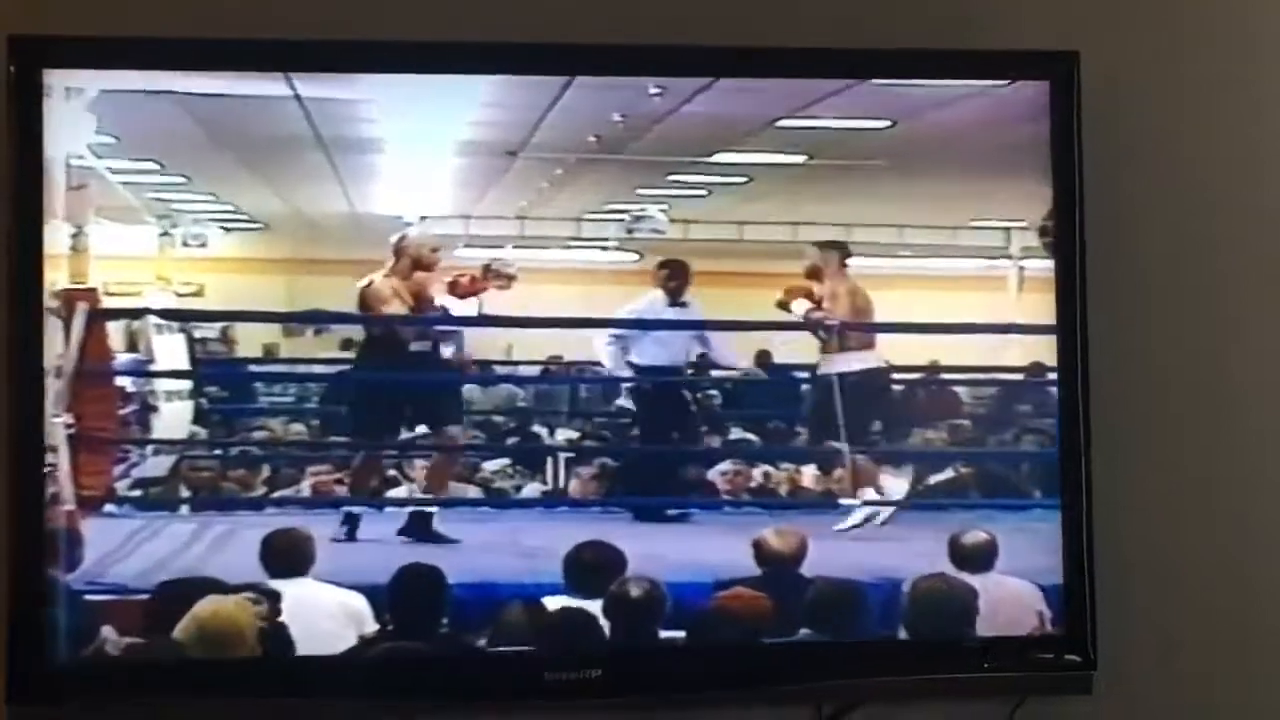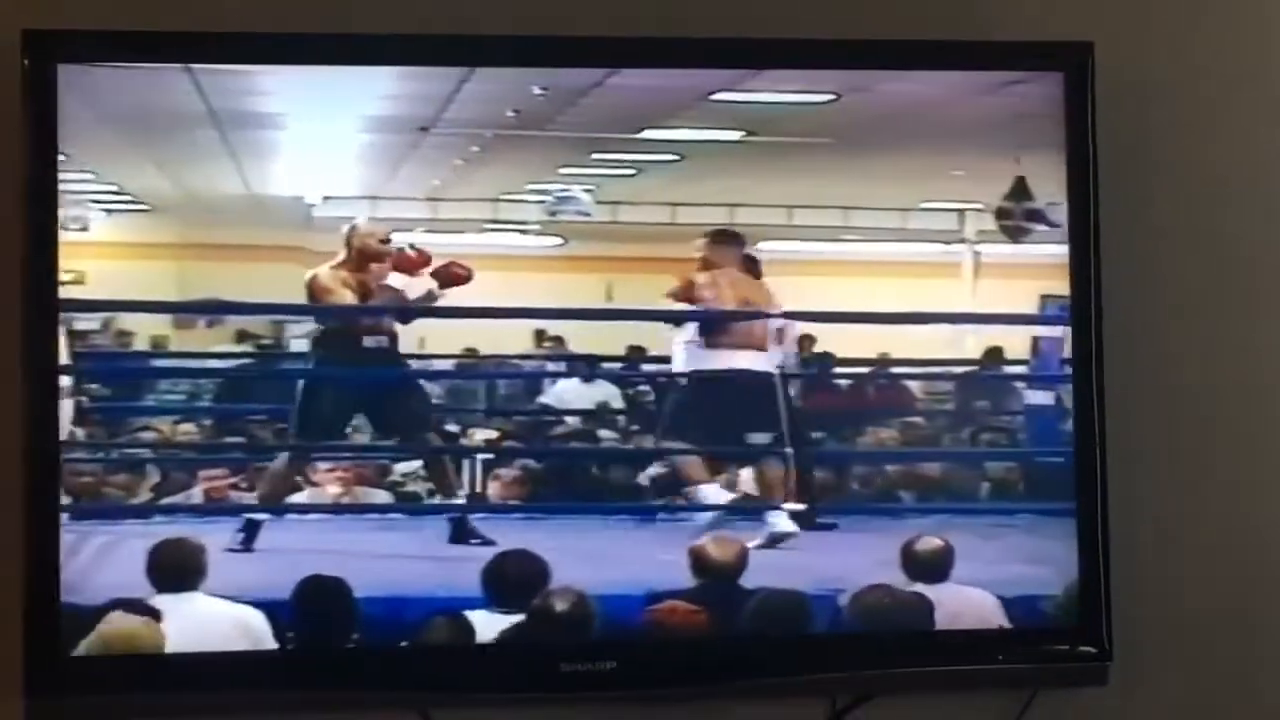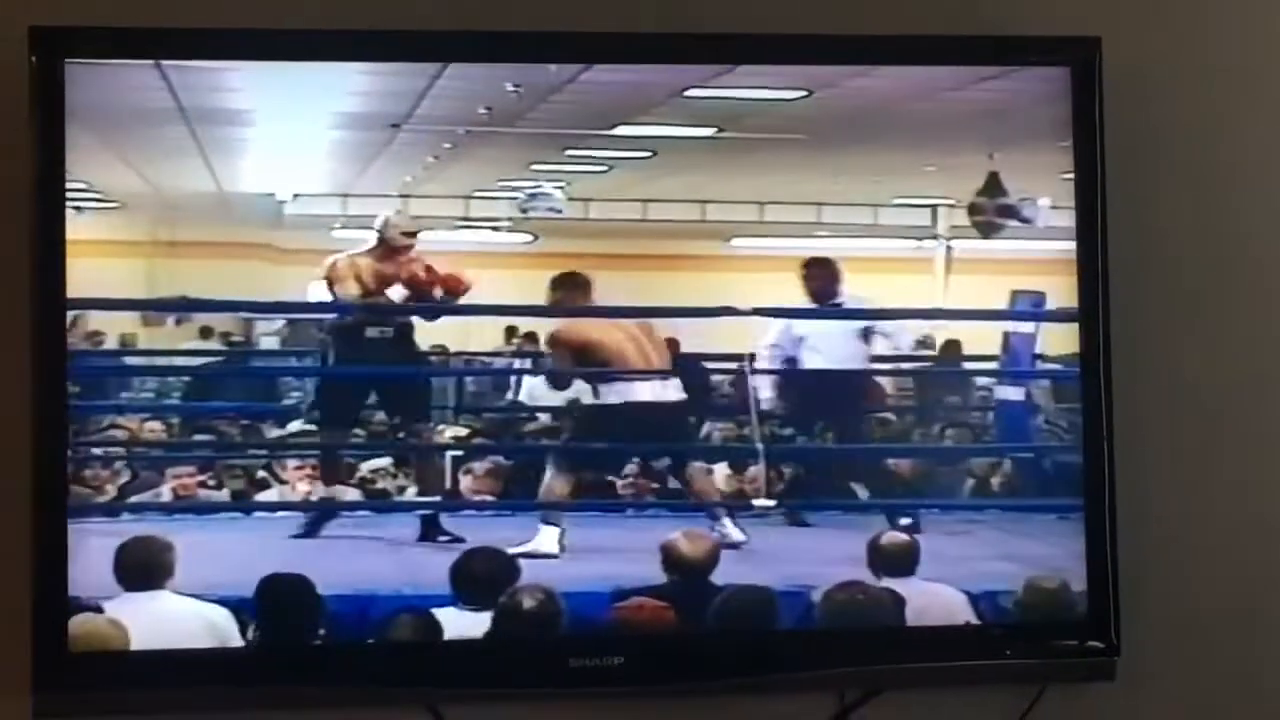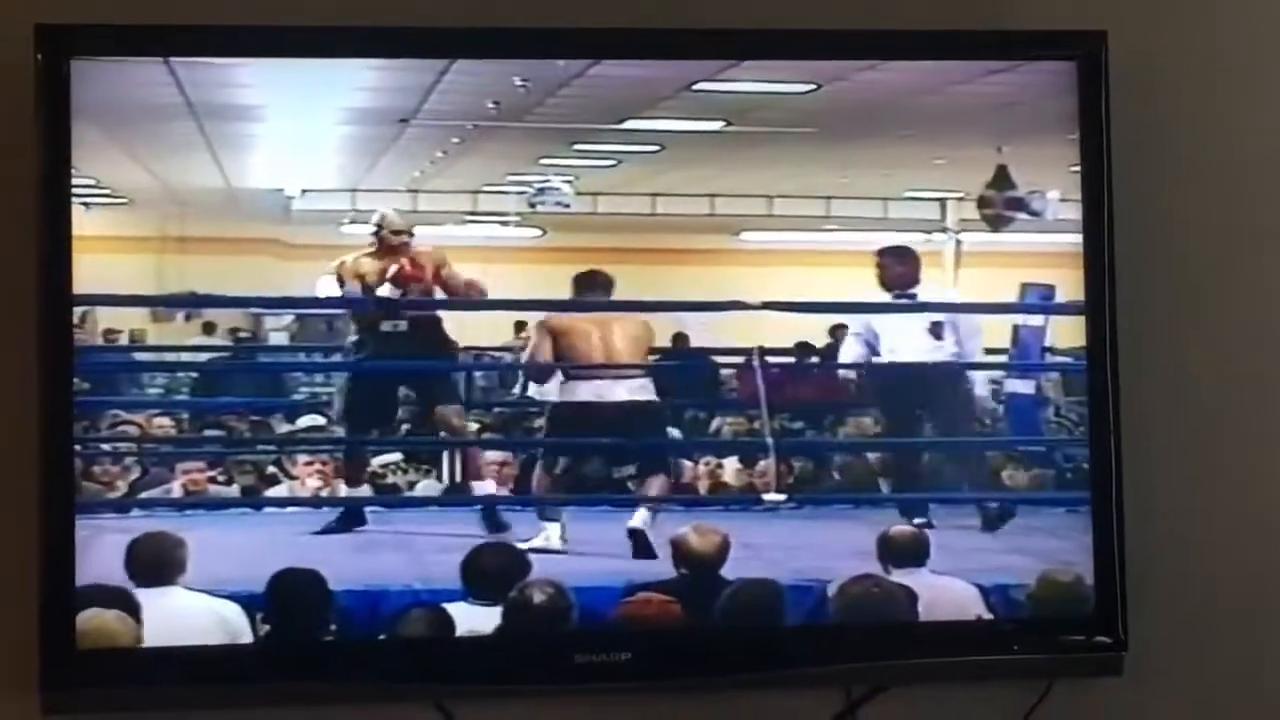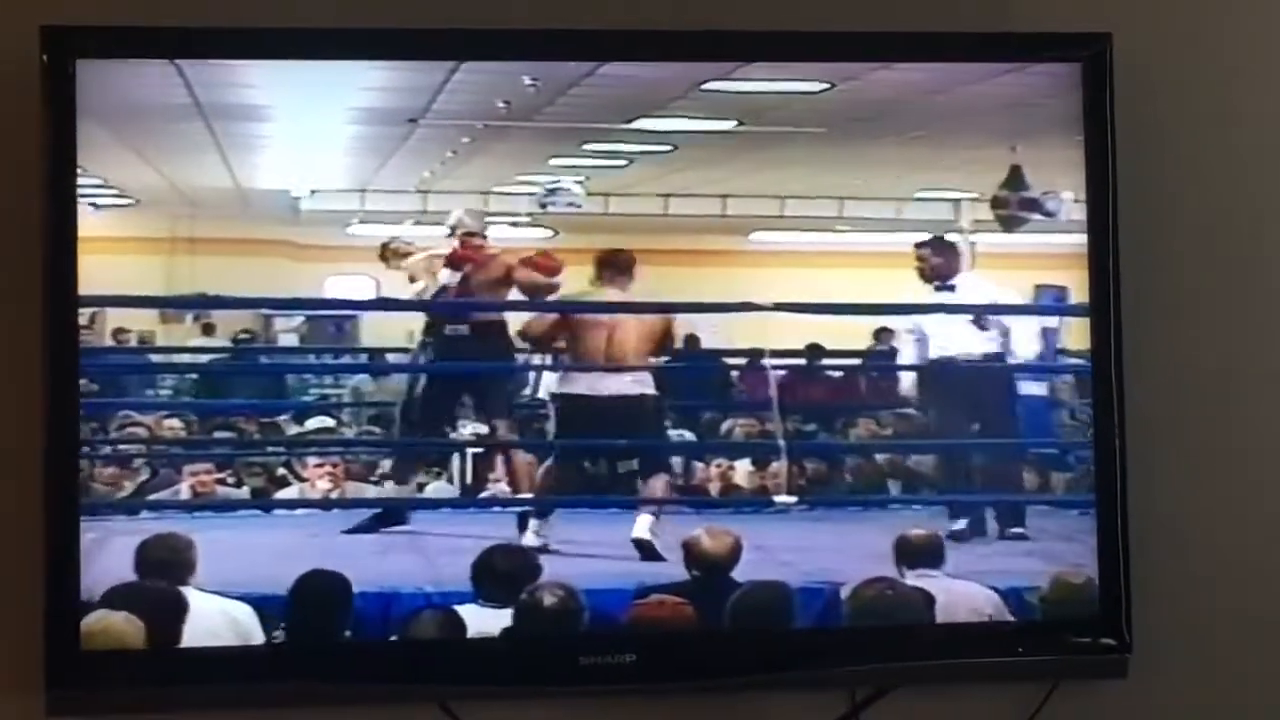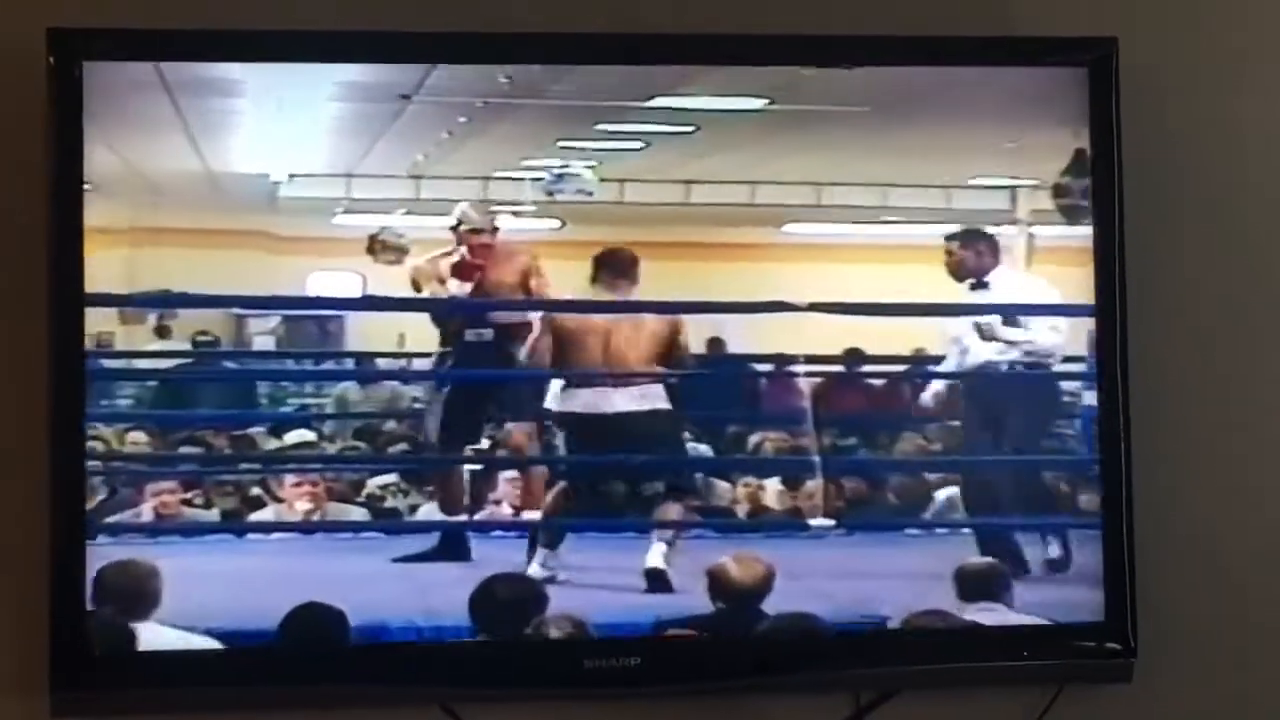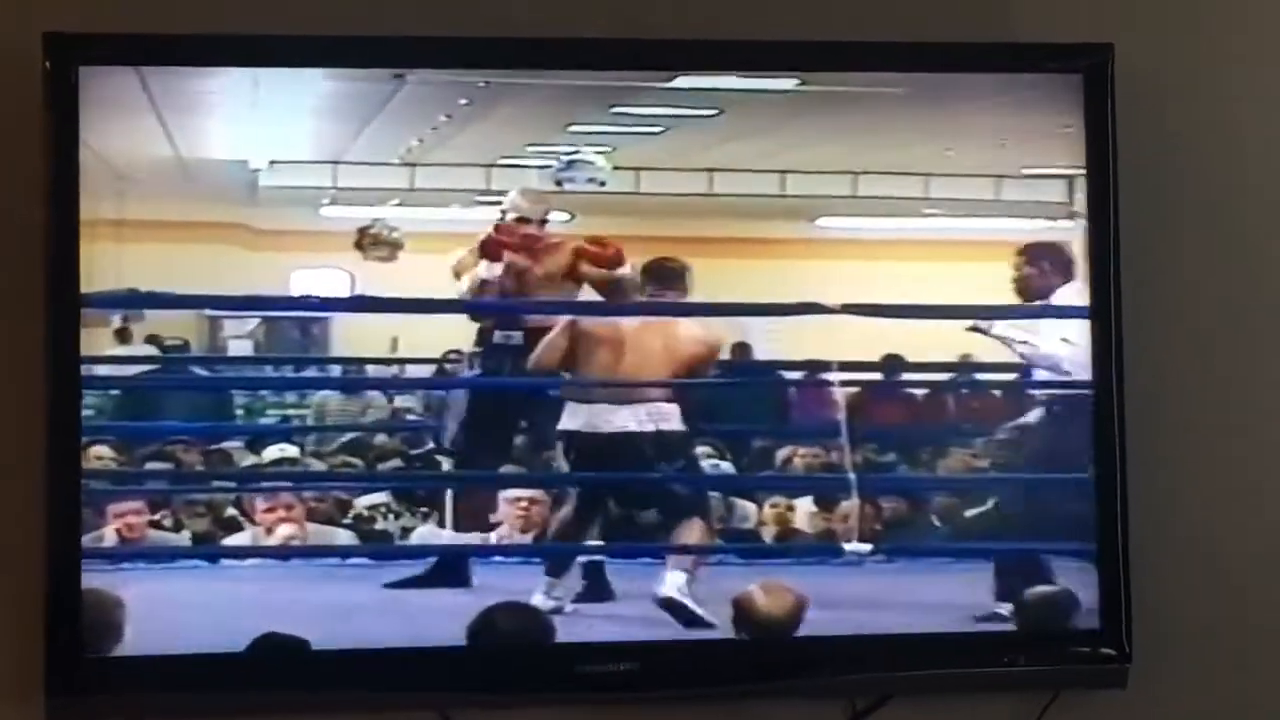
dt=0.4s
person 1, frame 1
left shoulder: (425, 281)
right shoulder: (377, 287)
right elbow: (407, 330)
left hip: (424, 364)
right hip: (384, 368)
left knee: (453, 440)
right knee: (376, 448)
left ankle: (420, 521)
right ankle: (350, 520)
person 1, frame 2
left shoulder: (382, 271)
right shoulder: (324, 278)
left elbow: (404, 312)
right elbow: (359, 319)
left wrist: (435, 286)
right wrist: (395, 282)
left hip: (382, 361)
right hip: (337, 366)
left knee: (430, 442)
right knee: (301, 450)
left ankle: (460, 524)
person 1, frame 3
left shoulder: (414, 267)
right shoulder: (343, 265)
right elbow: (350, 312)
left wrist: (450, 295)
right wrist: (398, 291)
left hip: (398, 351)
right hip: (351, 352)
left knee: (420, 434)
right knee: (333, 436)
left ankle: (431, 522)
right ankle: (328, 505)
person 1, frame 4
left shoulder: (431, 258)
right shoulder: (351, 266)
left elbow: (460, 292)
right elbow: (357, 313)
left wrist: (470, 293)
right wrist: (388, 288)
left hip: (426, 344)
right hip: (376, 350)
left knee: (453, 419)
right knee: (357, 431)
left ankle: (487, 505)
right ankle: (353, 510)
person 1, frame 5
left shoulder: (503, 262)
left elbow: (540, 291)
right elbow: (432, 307)
left wrist: (549, 277)
right wrist: (451, 270)
left hip: (489, 350)
right hip: (443, 350)
left knee: (504, 431)
right knee: (414, 427)
right ankle: (394, 508)
person 1, frame 6
left shoulder: (521, 259)
right shoulder: (432, 269)
right elbow: (443, 319)
left wrist: (534, 340)
right wrist: (460, 281)
left hip: (512, 357)
right hip: (464, 358)
left knee: (520, 439)
right knee: (446, 448)
right ankle: (453, 539)
person 1, frame 7
left shoulder: (568, 253)
right shoulder: (475, 257)
left elbow: (619, 295)
left wrist: (617, 268)
right wrist: (489, 263)
right hip: (496, 361)
right knee: (468, 461)
person 2, frame 1
left shoulder: (835, 288)
right shoulder: (841, 290)
left elbow: (836, 322)
left wrist: (804, 311)
right wrist: (806, 311)
left hip: (848, 371)
right hip: (861, 370)
left knee: (839, 442)
right knee: (851, 442)
person 2, frame 2
left shoulder: (709, 280)
right shoulder: (760, 289)
left elbow: (720, 310)
right elbow: (779, 333)
left wrist: (687, 308)
left hip: (720, 371)
right hip: (761, 372)
left knee: (676, 438)
right knee: (763, 450)
left ankle: (712, 497)
right ankle: (778, 518)
person 2, frame 3
left shoulder: (565, 331)
right shoulder: (633, 317)
right elbow: (662, 357)
left wrist: (559, 351)
left hip: (625, 400)
right hip: (669, 395)
left knee: (562, 465)
right knee: (684, 466)
left ankle: (548, 538)
right ankle: (727, 527)
person 2, frame 4
left shoulder: (553, 321)
right shoulder: (639, 323)
left elbow: (538, 369)
left hip: (581, 399)
right hip: (637, 397)
left knee: (551, 466)
right knee: (656, 470)
left ankle: (550, 534)
right ankle: (641, 519)
person 2, frame 5
left shoulder: (573, 302)
right shoulder: (658, 312)
left elbow: (530, 332)
right elbow: (665, 350)
left wrist: (551, 346)
left hip: (580, 393)
right hip: (634, 394)
left knee: (562, 463)
right knee: (656, 470)
left ankle: (532, 532)
right ankle: (645, 528)
person 2, frame 6
left shoulder: (562, 314)
right shoulder: (664, 317)
left elbow: (539, 365)
right elbow: (683, 364)
left hip: (584, 408)
right hip: (644, 408)
left knee: (574, 486)
right knee: (672, 492)
left ankle: (541, 562)
right ankle: (658, 555)
person 2, frame 7
left shoulder: (586, 317)
right shoulder: (702, 336)
left elbow: (540, 365)
left wrist: (571, 382)
left hip: (586, 425)
right hip: (651, 428)
left knee: (582, 508)
right knee: (692, 513)
left ankle: (548, 591)
right ankle: (675, 585)
person 3, frame 1
left shoulder: (691, 312)
right shoulder: (641, 309)
left elbow: (711, 345)
right elbow: (610, 340)
left wrist: (742, 367)
right wrist: (624, 374)
left hip: (672, 381)
right hip: (647, 380)
left knee: (689, 437)
right knee: (658, 441)
person 3, frame 2
left shoulder: (774, 312)
right shoulder: (714, 311)
left elbow: (788, 352)
right elbow: (687, 345)
right wrist: (684, 378)
left hip: (769, 382)
right hip: (725, 383)
person 3, frame 3
left shoulder: (864, 309)
right shoulder: (794, 316)
left elbow: (894, 331)
right elbow: (770, 353)
right wrist: (767, 393)
left hip: (854, 387)
right hip: (816, 389)
person 3, frame 4
left shoulder: (944, 302)
left elbow: (971, 343)
right elbow: (857, 338)
right wrist: (847, 362)
left hip: (943, 377)
right hip: (897, 381)
left knee: (962, 438)
right knee: (903, 448)
left ankle: (991, 504)
right ankle: (915, 512)
person 3, frame 5
left shoulder: (990, 291)
left elbow: (1023, 326)
right elbow: (911, 339)
left wrist: (1024, 354)
right wrist: (907, 375)
left hip: (991, 373)
right hip: (945, 377)
left knee: (1002, 447)
right knee: (952, 443)
left ankle: (1012, 522)
right ankle: (965, 516)
person 3, frame 6
left shoulder: (1030, 288)
right shoulder: (967, 300)
left elbow: (1053, 342)
right elbow: (959, 351)
left wrist: (1003, 334)
right wrist: (937, 386)
left hip: (1027, 386)
right hip: (981, 389)
left knee: (1019, 467)
right knee: (977, 476)
left ankle: (1053, 533)
right ankle: (1005, 556)
person 3, frame 7
left shoulder: (1073, 308)
right shoulder: (1058, 310)
left elbow: (1065, 359)
left wrist: (1000, 332)
right wrist: (1034, 418)
left hip: (1073, 418)
right hip: (1065, 417)
left knee: (1029, 507)
left ankle: (1016, 597)
